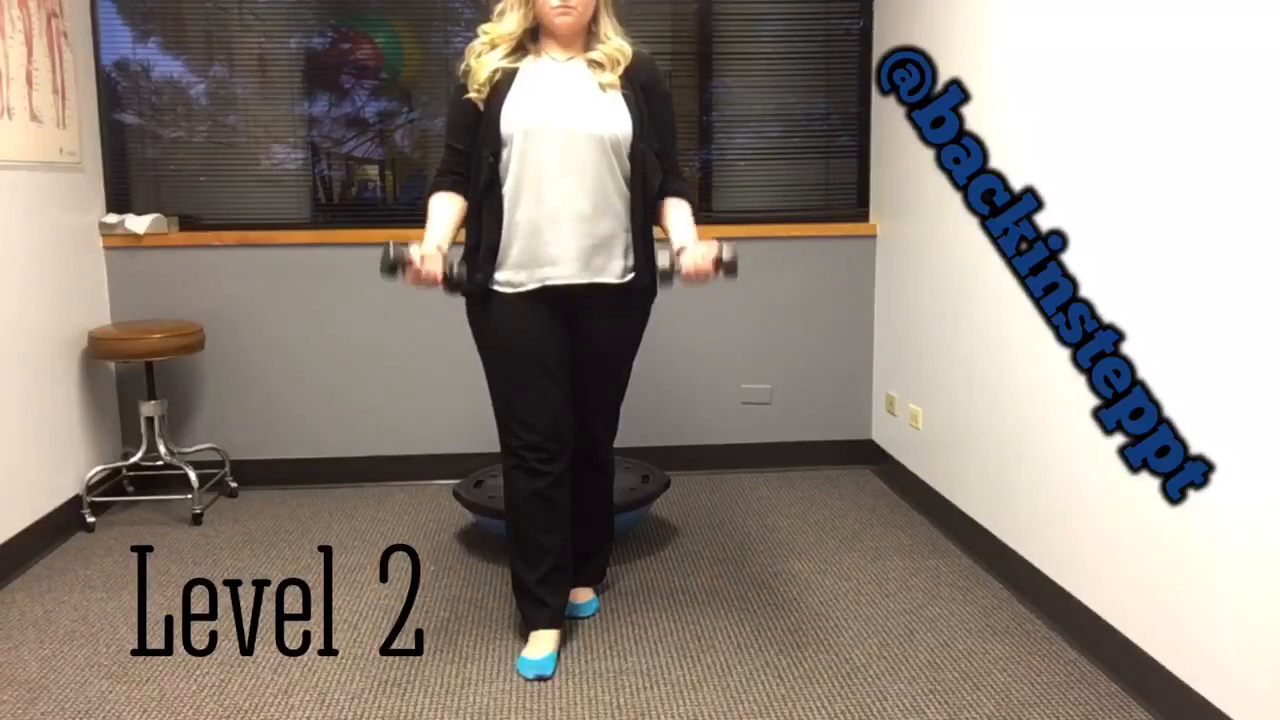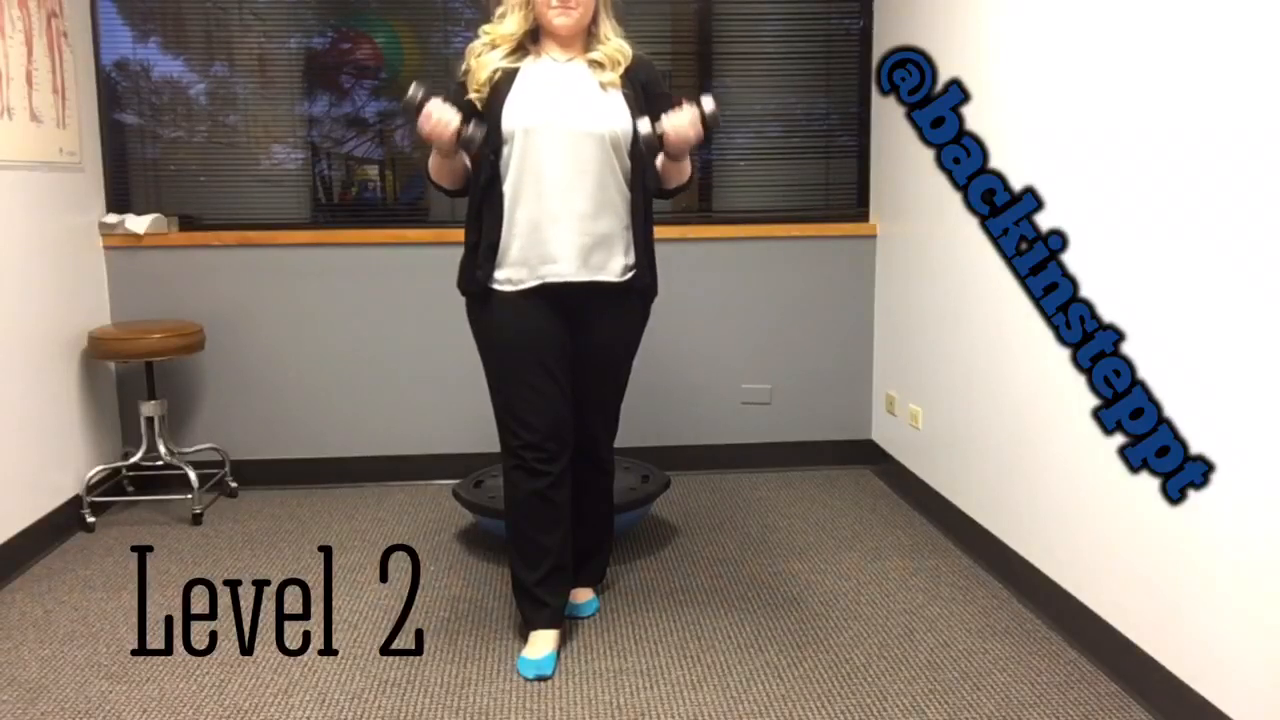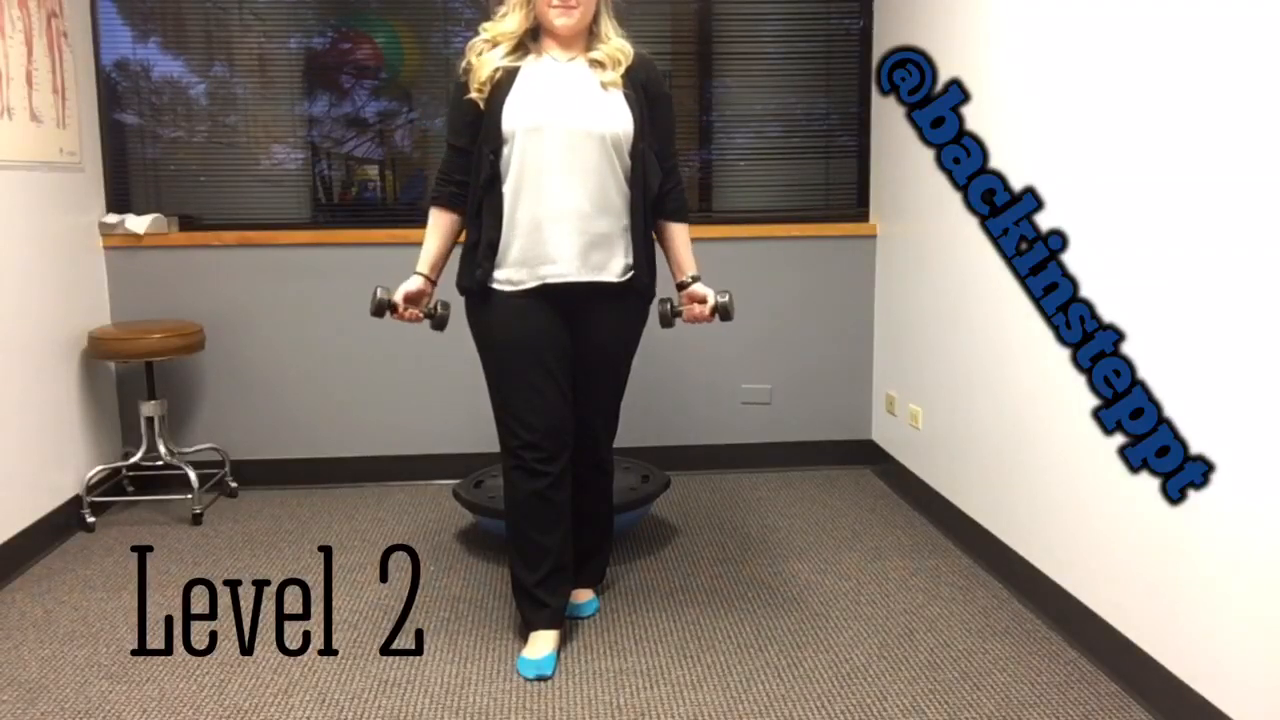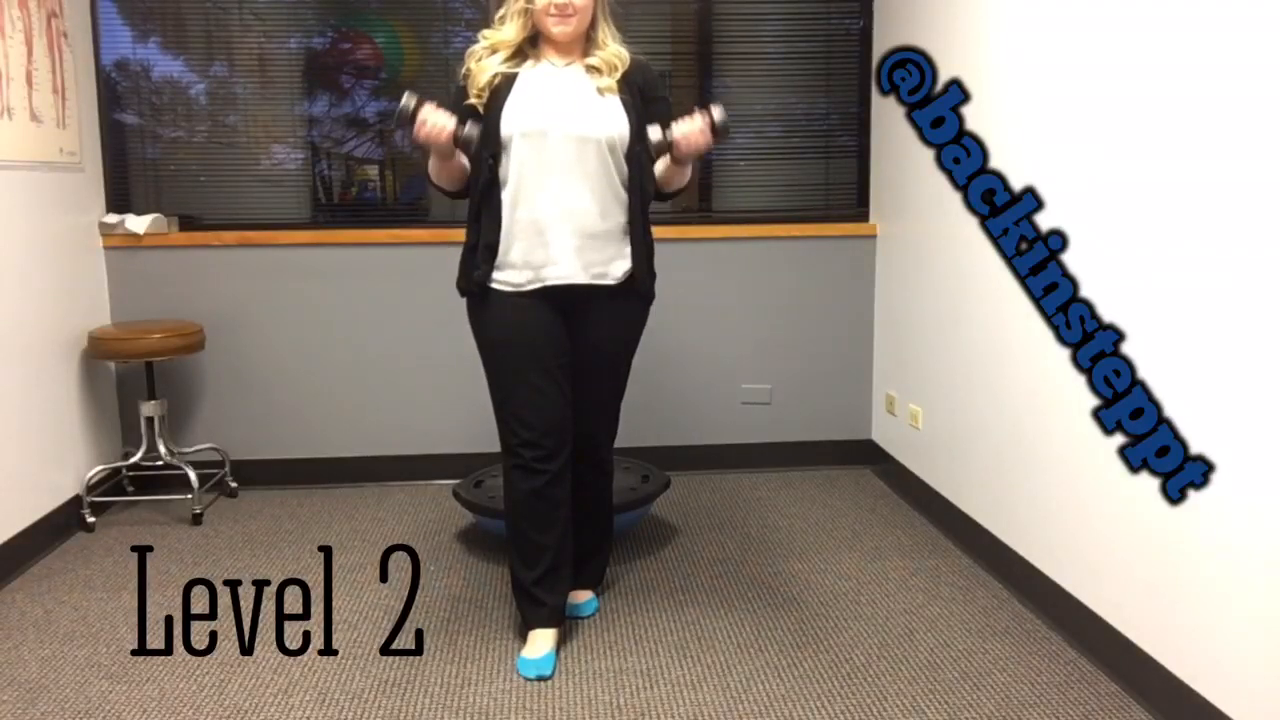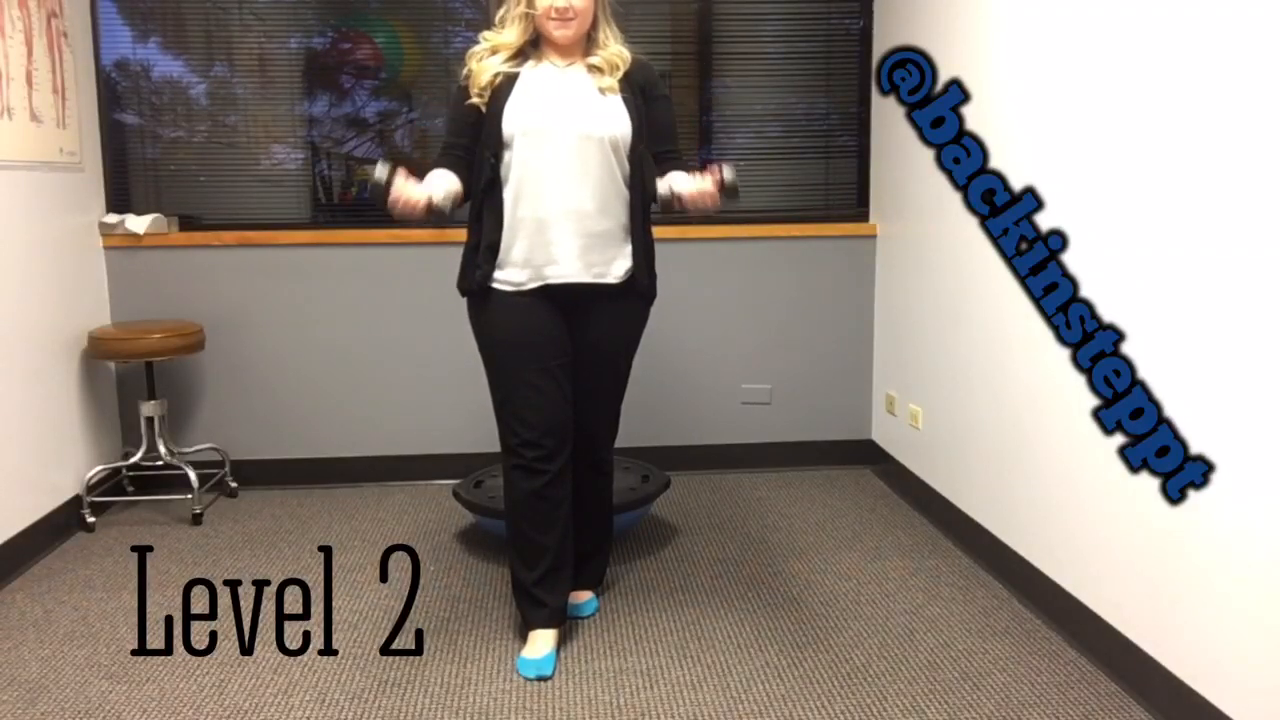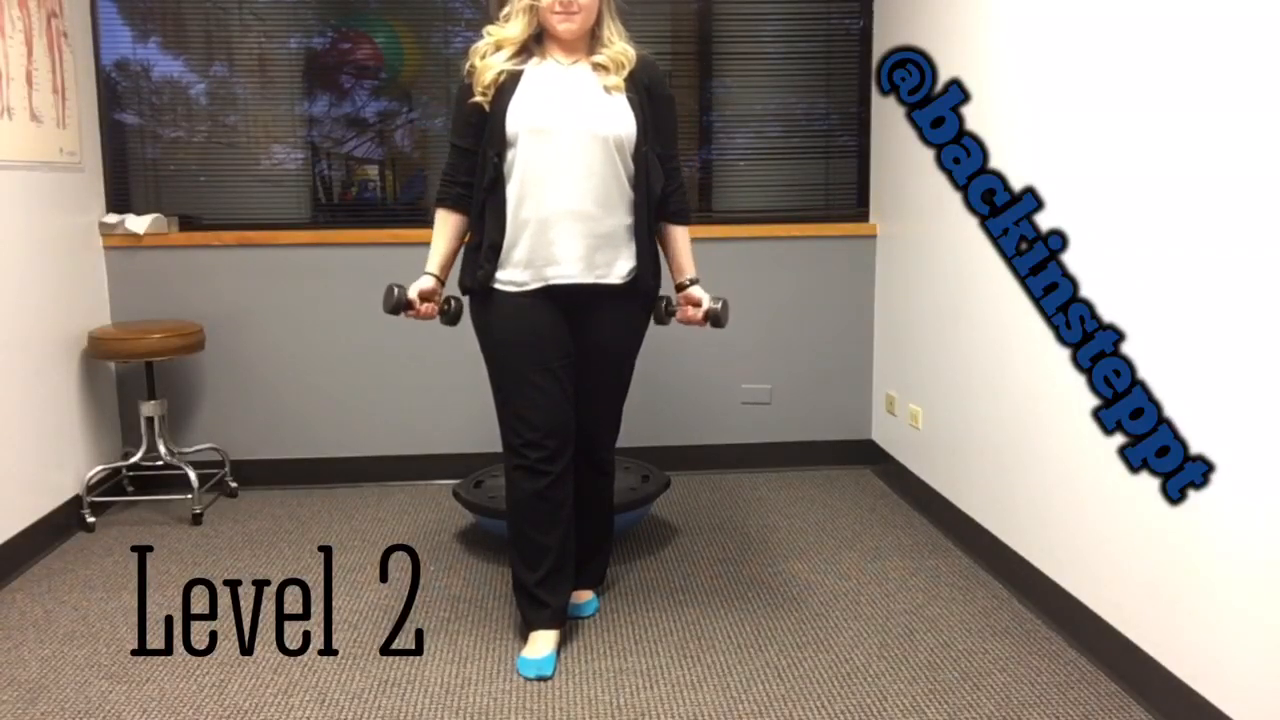
dt=0.7s
person 1, frame 1
left shoulder: (635, 73)
right shoulder: (488, 70)
left elbow: (664, 177)
right elbow: (458, 171)
left wrist: (685, 239)
right wrist: (435, 236)
left hip: (611, 289)
right hip: (513, 291)
left knee: (593, 439)
right knee: (533, 448)
left ankle: (584, 575)
right ankle: (541, 616)
person 1, frame 2
left shoulder: (634, 73)
right shoulder: (490, 69)
left elbow: (664, 182)
right elbow: (455, 180)
left wrist: (680, 149)
right wrist: (442, 145)
left hip: (610, 288)
right hip: (514, 289)
left knee: (593, 438)
right knee: (532, 446)
left ankle: (584, 574)
right ankle: (542, 614)
person 1, frame 3
left shoulder: (635, 73)
right shoulder: (489, 69)
left elbow: (664, 185)
right elbow: (456, 180)
left wrist: (687, 277)
right wrist: (425, 274)
left hip: (611, 288)
right hip: (514, 290)
left knee: (592, 439)
right knee: (533, 448)
left ankle: (585, 577)
right ankle: (543, 615)
person 1, frame 4
left shoulder: (632, 77)
right shoulder: (489, 73)
left elbow: (660, 181)
right elbow: (457, 177)
left wrist: (684, 153)
right wrist: (439, 148)
left hip: (610, 289)
right hip: (514, 289)
left knee: (592, 439)
right knee: (532, 446)
left ankle: (583, 576)
right ankle: (541, 613)
person 1, frame 5
left shoulder: (633, 77)
right shoulder: (489, 74)
left elbow: (663, 168)
right elbow: (457, 166)
left wrist: (692, 188)
right wrist: (424, 194)
left hip: (610, 287)
right hip: (514, 289)
left knee: (593, 438)
right knee: (533, 446)
left ankle: (585, 577)
right ankle: (543, 613)
person 1, frame 6
left shoulder: (639, 75)
right shoulder: (493, 71)
left elbow: (668, 187)
right elbow: (460, 182)
left wrist: (687, 279)
right wrist: (434, 273)
left hip: (614, 290)
right hip: (517, 290)
left knee: (595, 440)
right knee: (535, 447)
left ankle: (585, 578)
right ankle: (543, 614)
